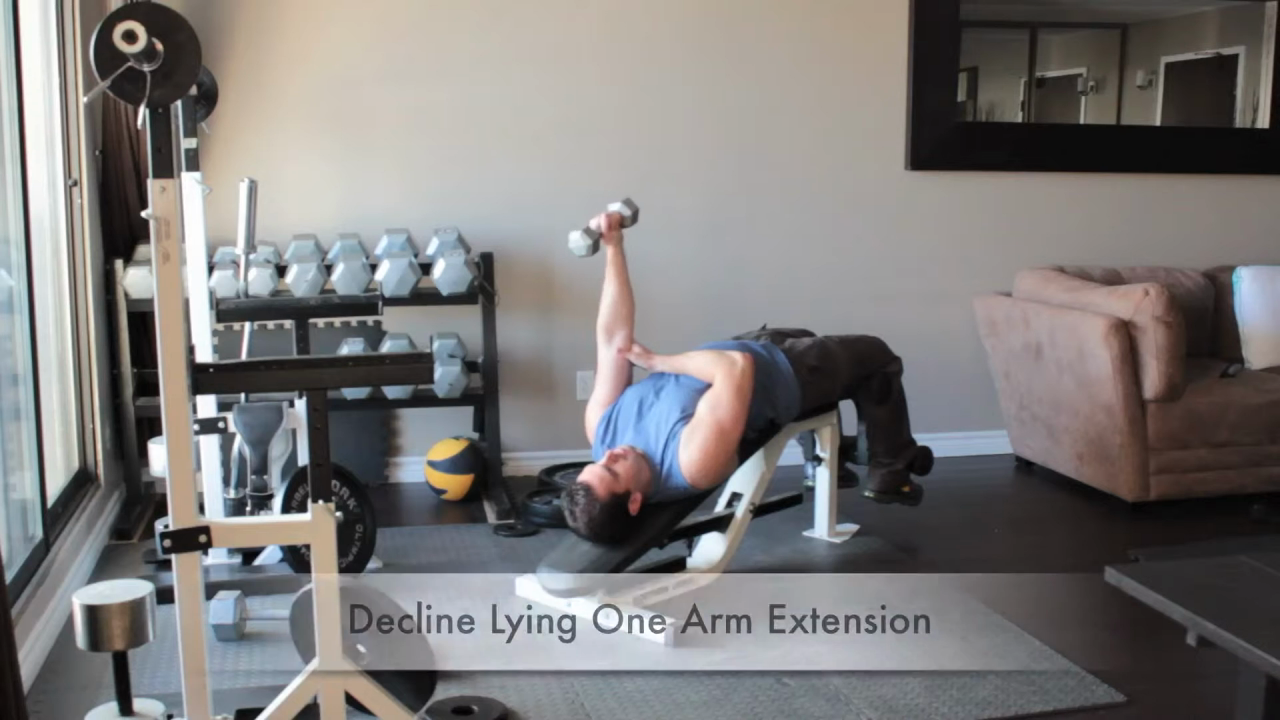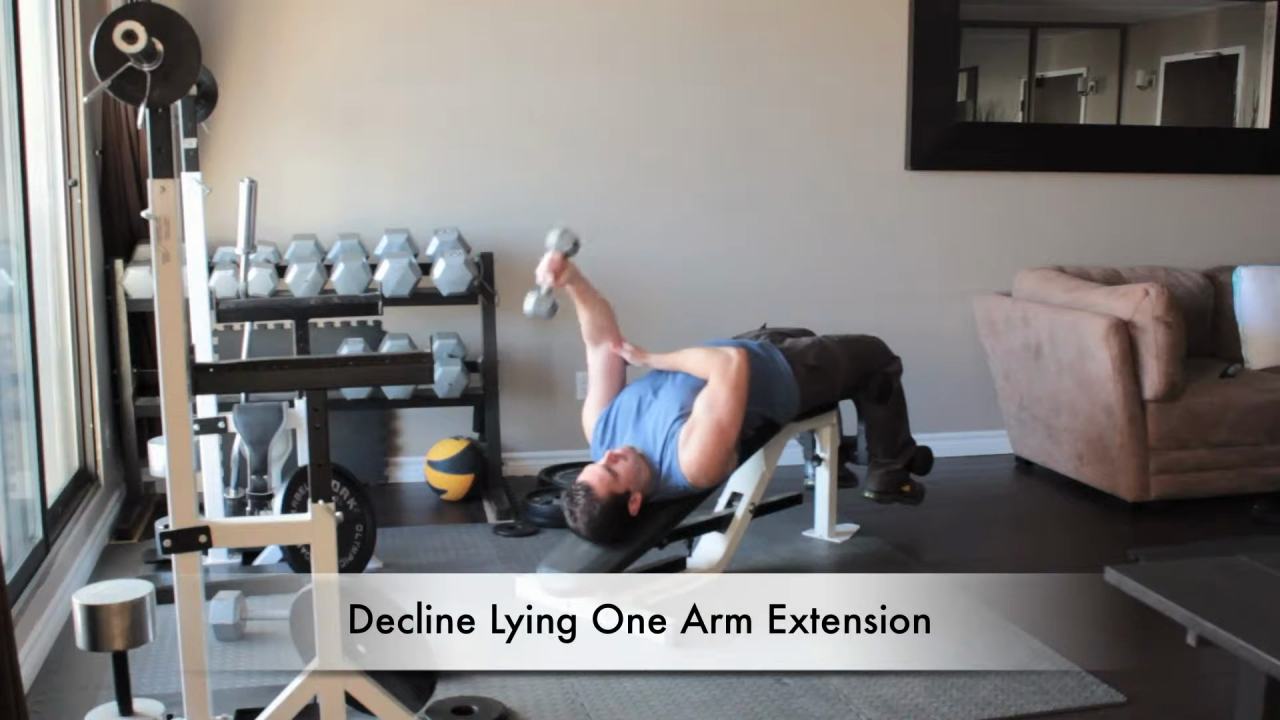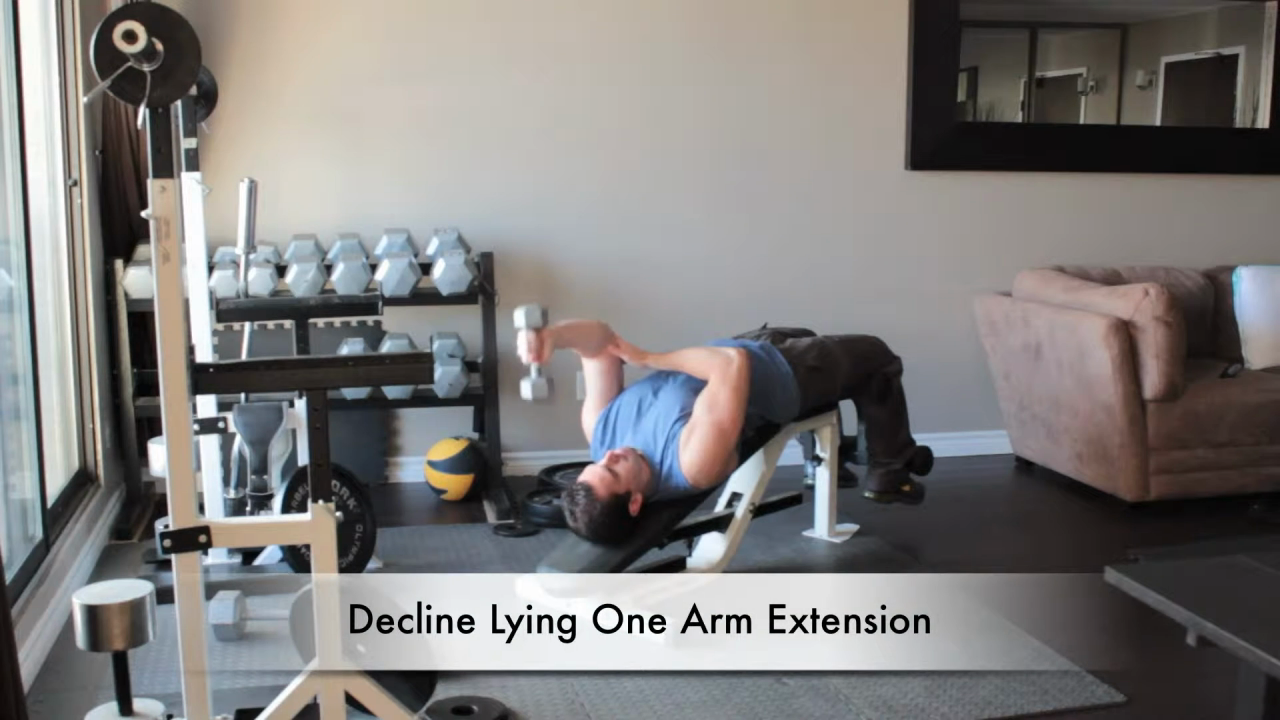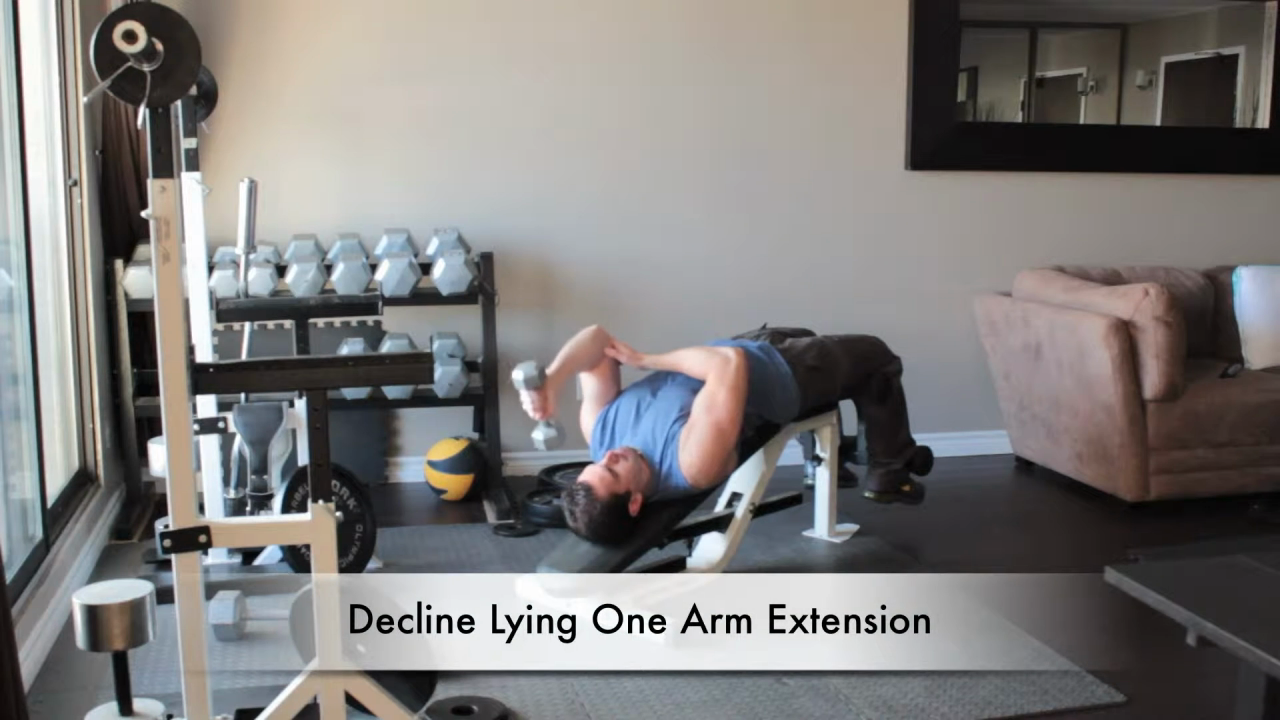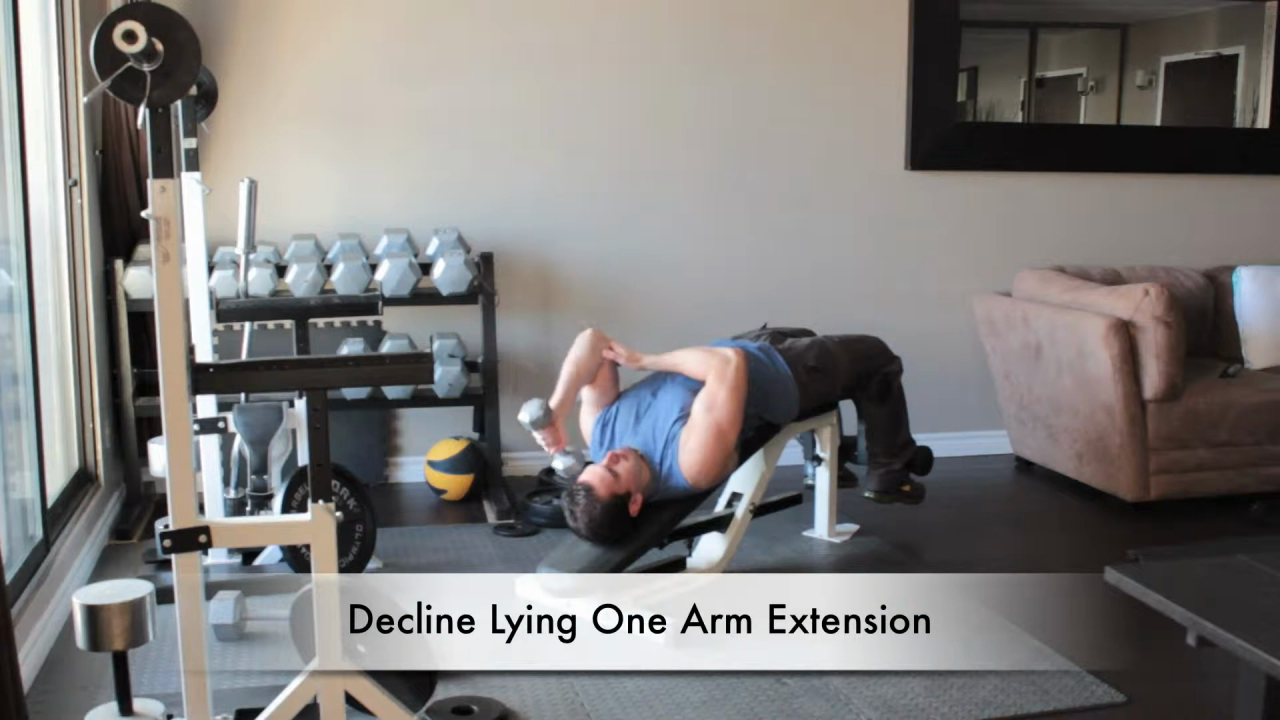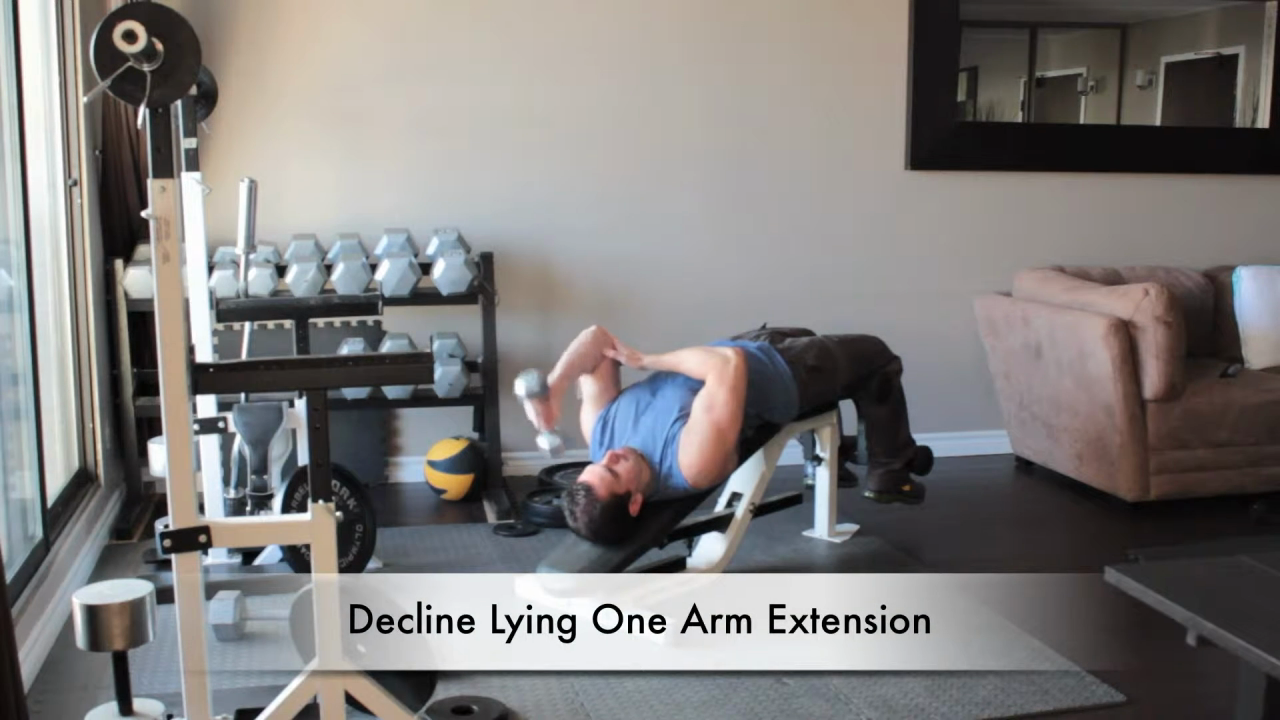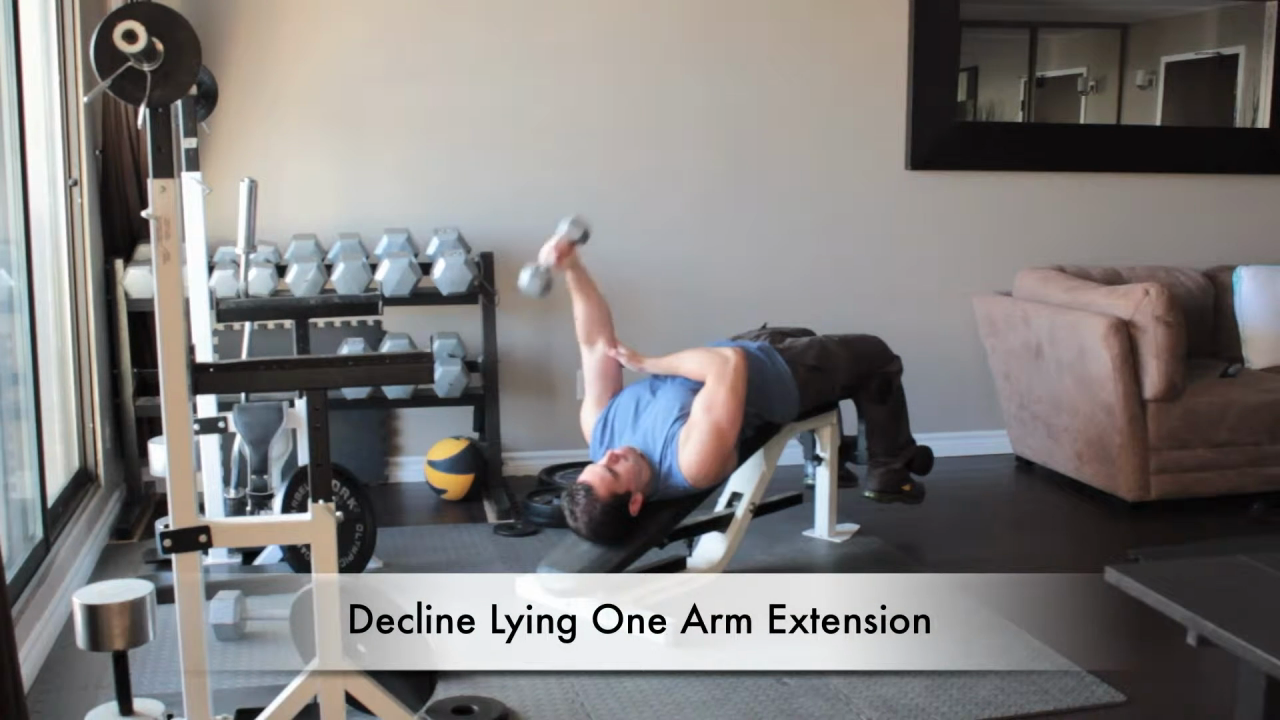
dt=0.4s
person 1, frame 1
left shoulder: (600, 427)
right shoulder: (693, 465)
left elbow: (614, 339)
right elbow: (737, 368)
left wrist: (613, 248)
right wrist: (658, 361)
left knee: (805, 340)
right knee: (877, 357)
right ankle: (890, 472)
person 1, frame 2
left shoulder: (599, 427)
right shoulder: (691, 464)
left elbow: (601, 341)
right elbow: (732, 364)
left wrist: (570, 279)
right wrist: (651, 358)
left knee: (805, 337)
right knee: (875, 356)
right ankle: (890, 475)
person 1, frame 3
left shoulder: (599, 429)
right shoulder: (692, 465)
left elbow: (599, 340)
right elbow: (732, 365)
left wrist: (547, 335)
right wrist: (647, 358)
left knee: (805, 337)
right knee: (876, 357)
right ankle: (889, 474)
person 1, frame 4
left shoulder: (598, 429)
right shoulder: (693, 464)
left elbow: (596, 337)
right elbow: (729, 363)
left wrist: (548, 381)
right wrist: (644, 359)
left knee: (806, 339)
right knee: (877, 358)
right ankle: (890, 473)
person 1, frame 5
left shoulder: (598, 429)
right shoulder: (692, 465)
left elbow: (592, 339)
right elbow: (728, 364)
left wrist: (555, 409)
right wrist: (644, 360)
left knee: (807, 340)
right knee: (877, 358)
right ankle: (889, 474)
person 1, frame 6
left shoulder: (598, 429)
right shoulder: (693, 465)
left elbow: (595, 336)
right elbow: (728, 364)
left wrist: (550, 387)
right wrist: (644, 359)
left knee: (806, 340)
right knee: (876, 357)
right ankle: (890, 472)
person 1, frame 7
left shoulder: (597, 426)
right shoulder: (694, 463)
left elbow: (597, 341)
right elbow: (729, 363)
left wrist: (569, 265)
right wrist: (647, 363)
left knee: (808, 336)
right knee: (876, 357)
right ankle: (889, 475)
